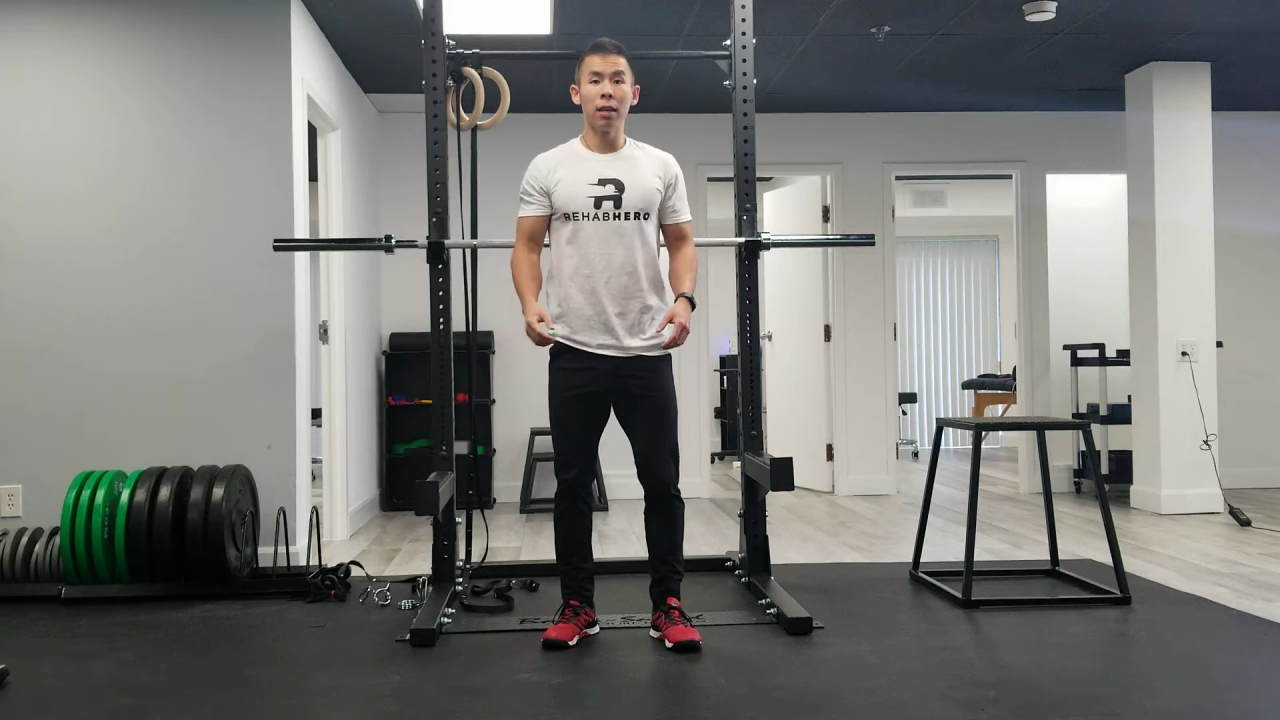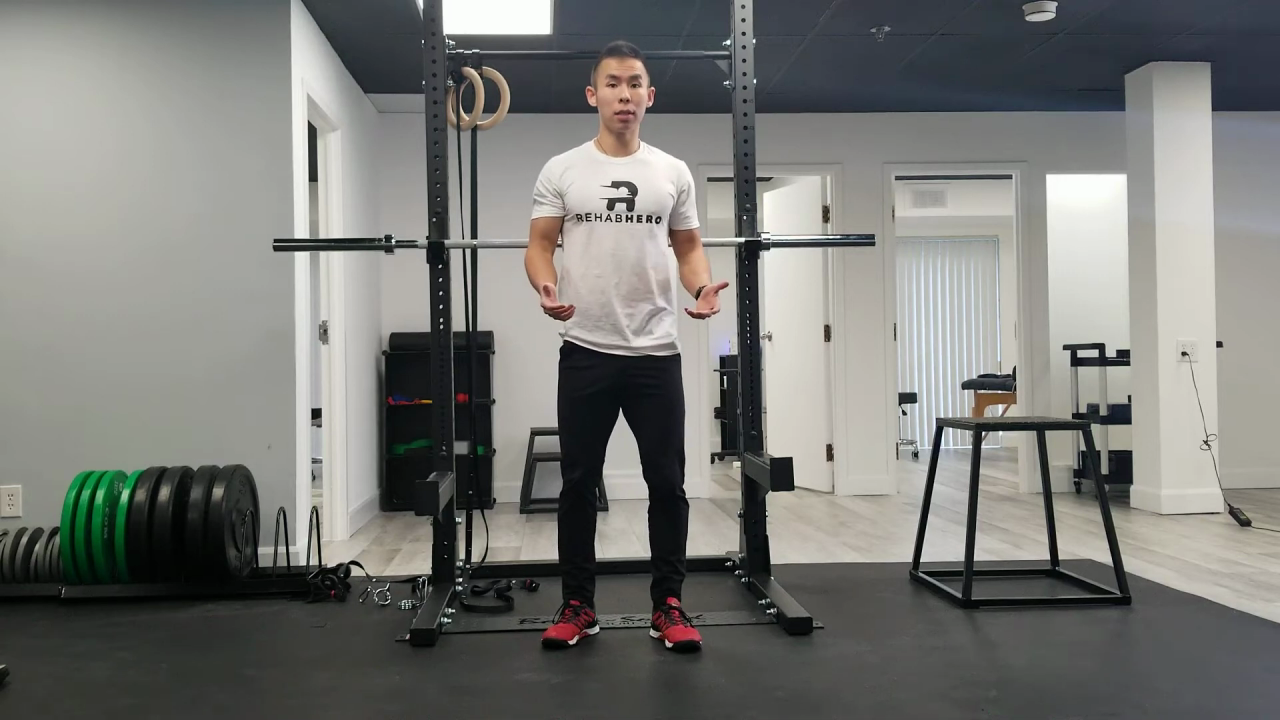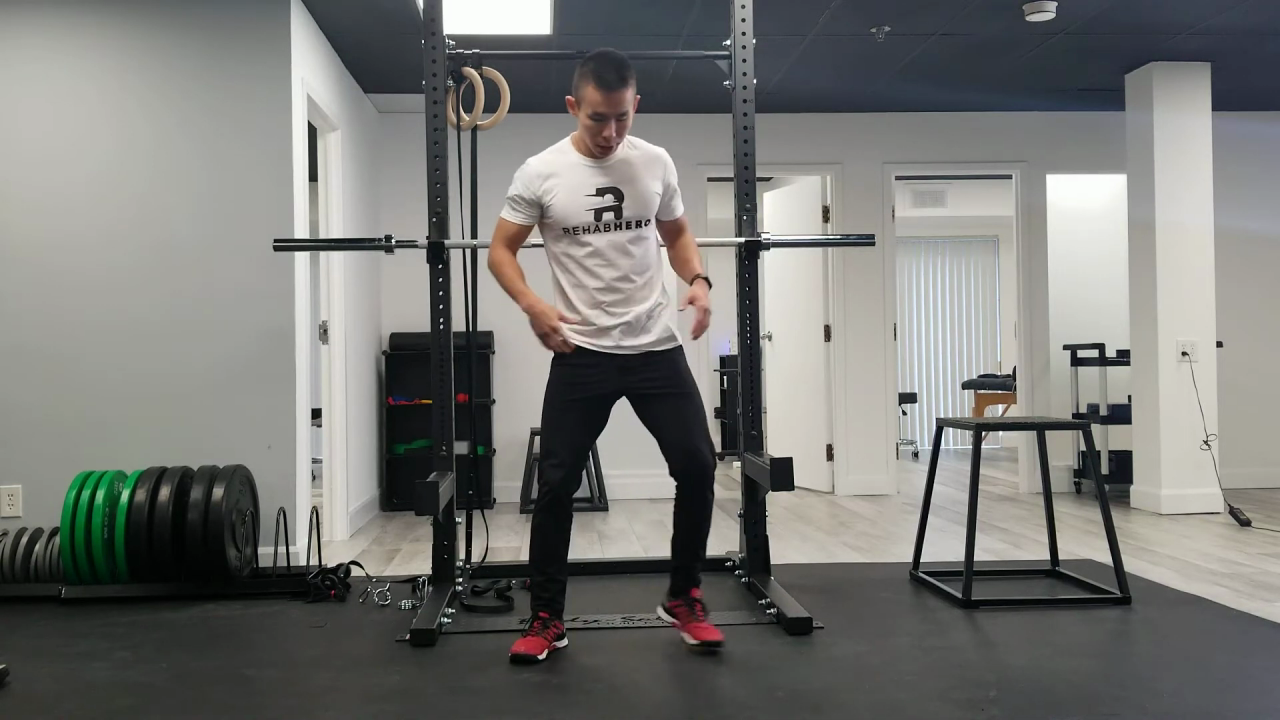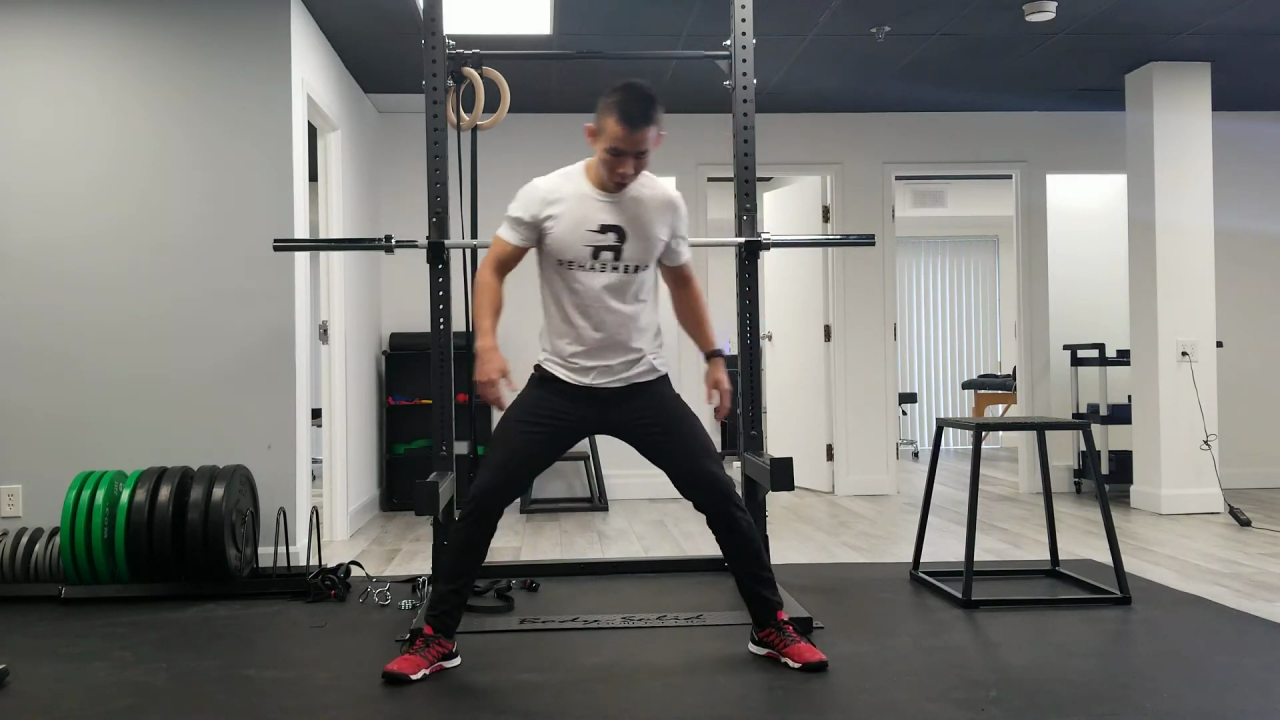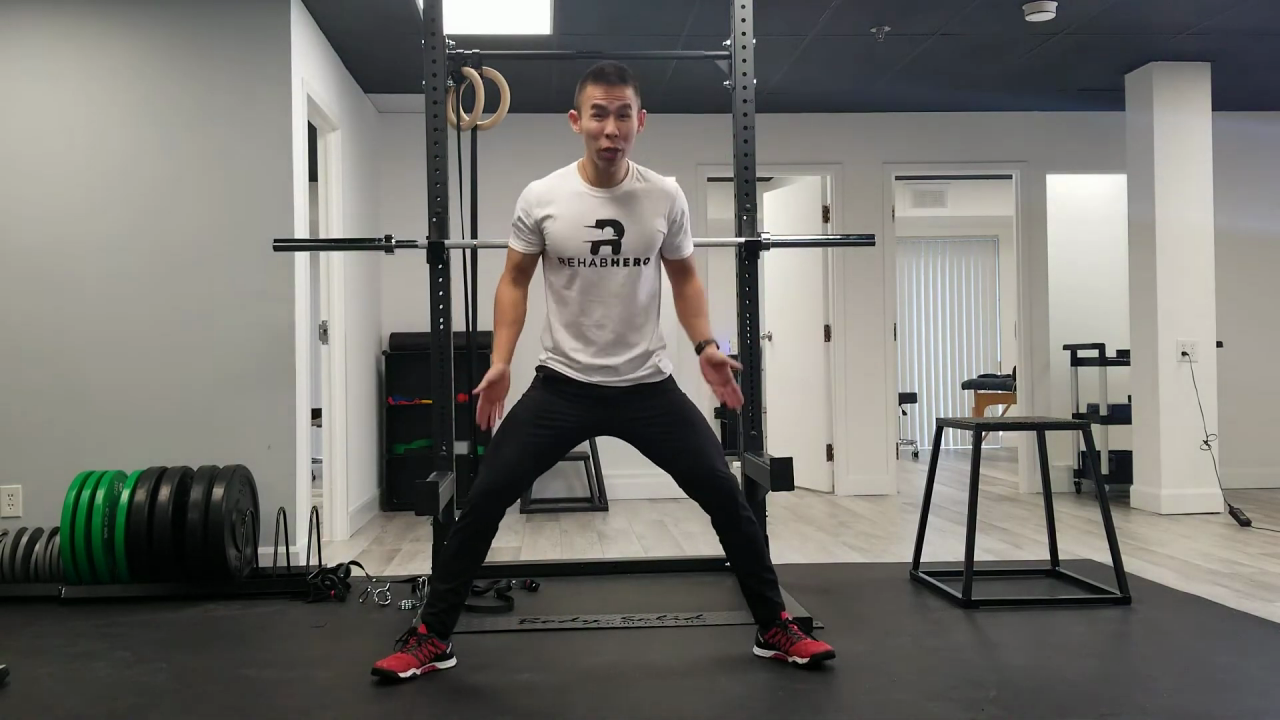
dt=1s
person 1, frame 1
left shoulder: (661, 166)
right shoulder: (547, 168)
left elbow: (680, 243)
right elbow: (527, 245)
left wrist: (683, 300)
right wrist: (531, 304)
left hip: (646, 353)
right hip: (575, 354)
left knee: (661, 482)
right knee: (573, 484)
left ankle: (667, 605)
right ankle: (577, 606)
person 1, frame 2
left shoulder: (673, 172)
right shoulder: (561, 170)
left elbow: (688, 247)
right elbow: (539, 244)
left wrist: (704, 285)
right wrist: (544, 286)
left hip: (655, 353)
right hip: (585, 352)
left knee: (667, 482)
right knee: (578, 483)
left ankle: (668, 606)
right ankle: (577, 606)
person 1, frame 3
left shoulder: (657, 163)
right shoulder: (538, 173)
left elbow: (677, 232)
right elbow: (502, 249)
left wrist: (697, 280)
right wrist: (534, 303)
left hip: (657, 347)
right hip: (580, 352)
left knee: (697, 467)
right knee: (556, 486)
left ankle: (684, 597)
right ankle: (545, 619)
person 1, frame 4
left shoulder: (666, 203)
right shoulder: (542, 196)
left elbow: (682, 282)
right elbow: (492, 270)
left wrist: (713, 356)
right wrist: (485, 343)
left hip: (642, 385)
right hip: (560, 384)
left knee: (717, 494)
right knee: (485, 497)
left ankle: (772, 627)
right ankle: (437, 636)
person 1, frame 5
left shoulder: (665, 196)
right shoulder: (541, 197)
left elbow: (684, 277)
right elbow: (514, 281)
left wrist: (706, 346)
right wrist: (500, 361)
left hip: (647, 386)
right hip: (562, 386)
left knee: (724, 495)
right knee: (486, 499)
left ankle: (775, 629)
right ankle: (431, 638)
